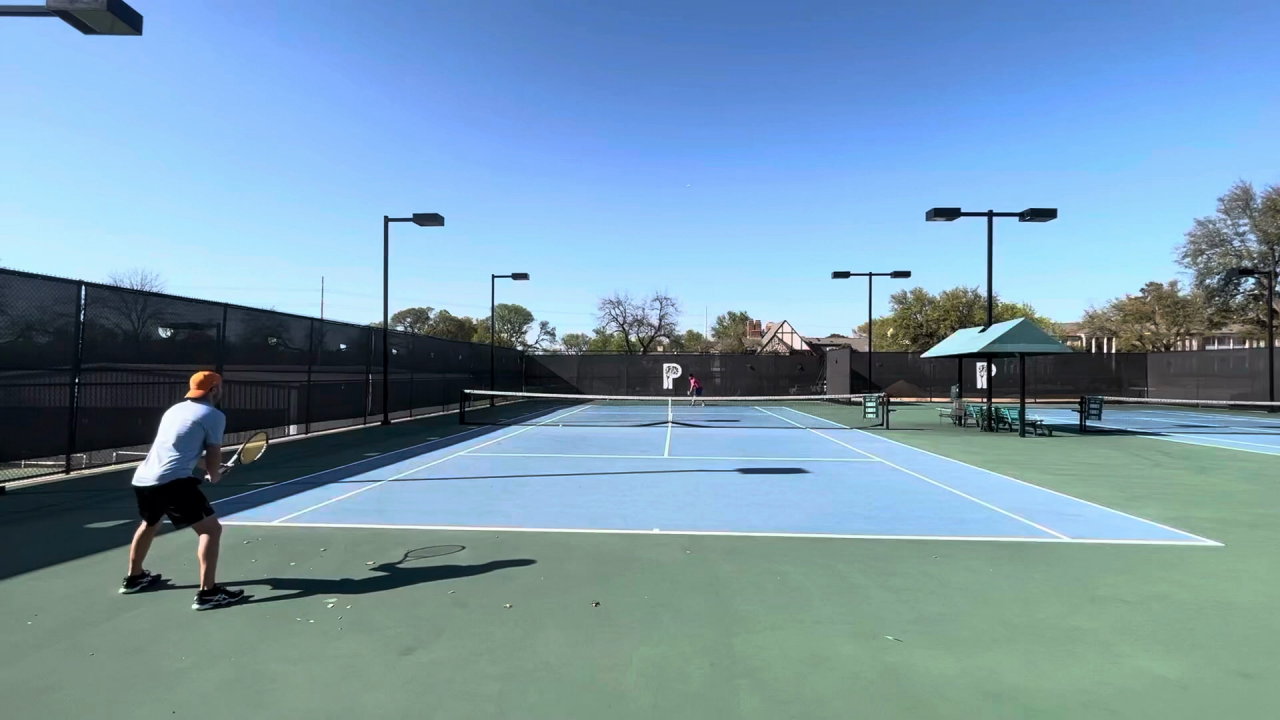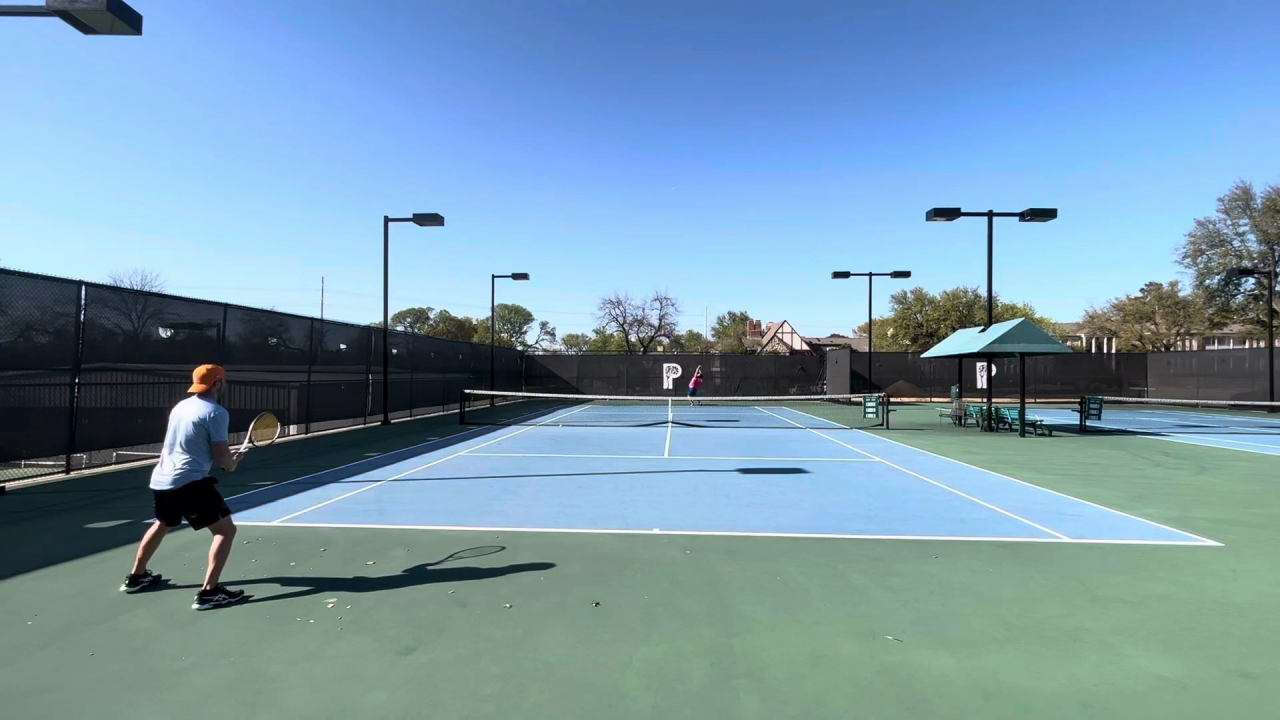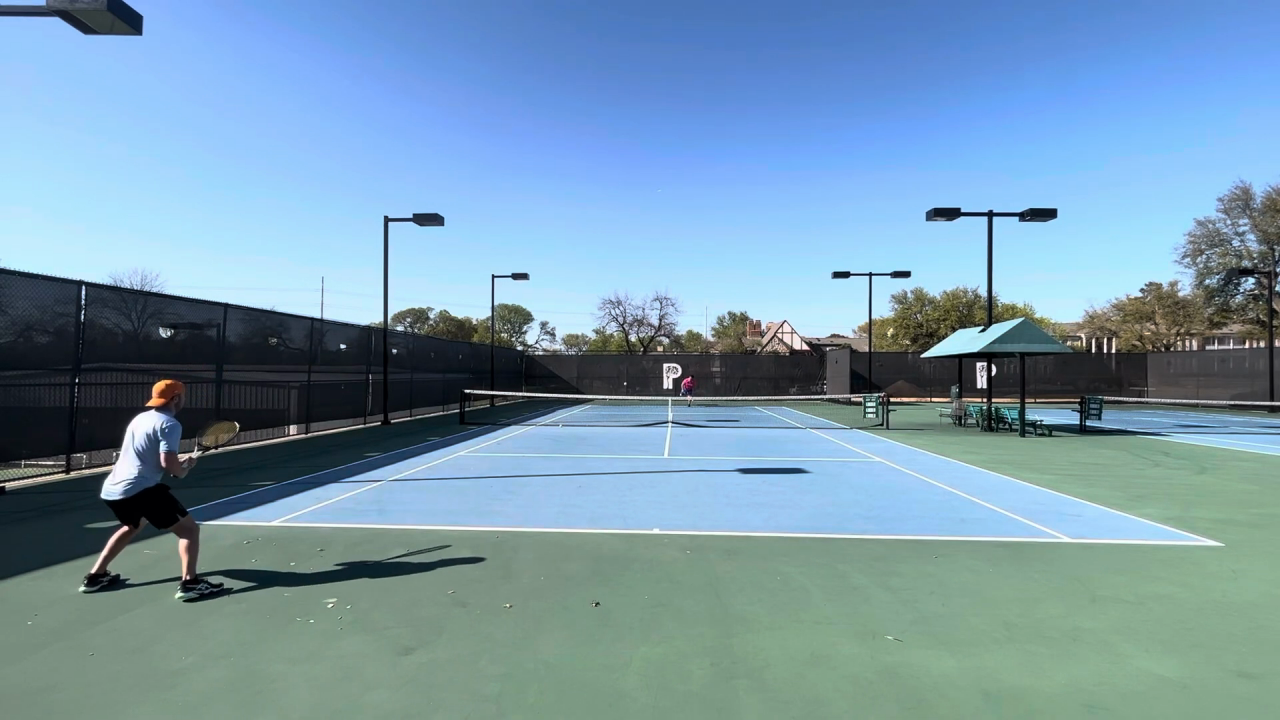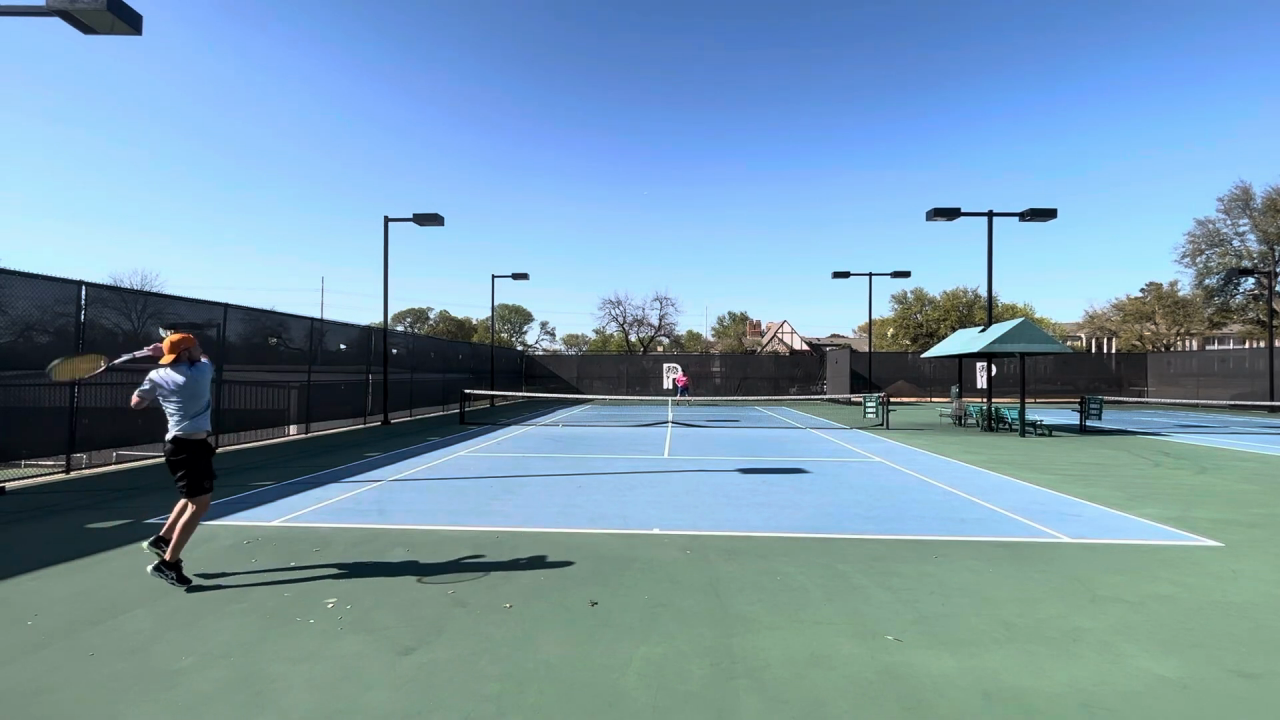
dt=1s
person 1, frame 1
left shoulder: (175, 409)
right shoulder: (214, 416)
right elbow: (212, 457)
left wrist: (208, 466)
right wrist: (214, 475)
left hip: (142, 478)
right hip: (171, 481)
left knee: (149, 524)
right knee: (211, 529)
left ankle: (134, 577)
right ankle: (208, 592)
person 1, frame 2
left shoulder: (181, 406)
right shoulder: (216, 412)
right elbow: (220, 455)
left wrist: (225, 457)
right wrist: (231, 464)
left hip: (161, 480)
right hip: (188, 482)
left knee: (162, 525)
right knee: (226, 530)
left ankle: (136, 576)
right ankle: (209, 592)
person 1, frame 3
left shoulder: (139, 419)
right shoulder: (169, 424)
right elbow: (168, 464)
left wrist: (178, 463)
right wrist: (183, 468)
left hip: (112, 491)
right hip: (141, 489)
left knee: (132, 526)
right knee: (189, 529)
left ankle: (95, 575)
right ankle: (190, 582)
person 1, frame 4
left shoulder: (156, 377)
right shoulder: (202, 370)
left elbow: (136, 404)
right elbow: (207, 359)
right wrist: (165, 350)
left hip: (176, 444)
right hip: (193, 445)
left knee: (194, 498)
right knee: (199, 505)
left ankle: (163, 539)
right ankle: (170, 563)
